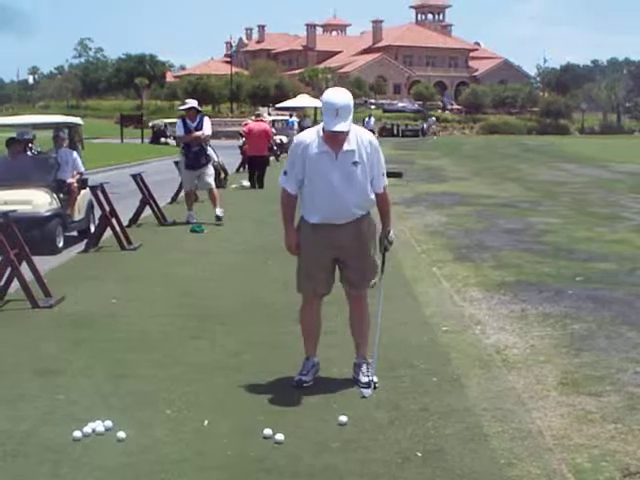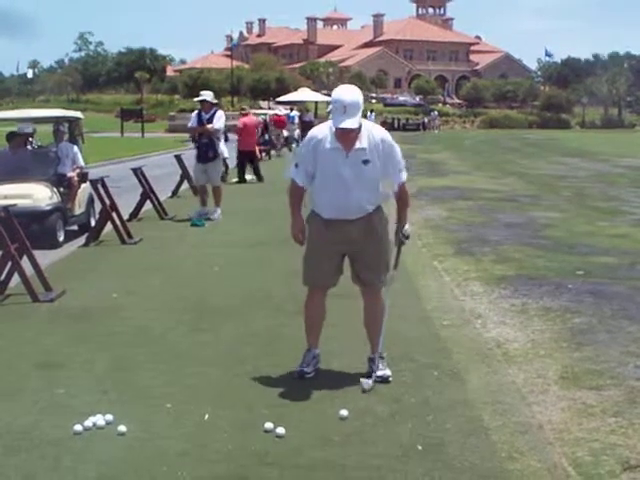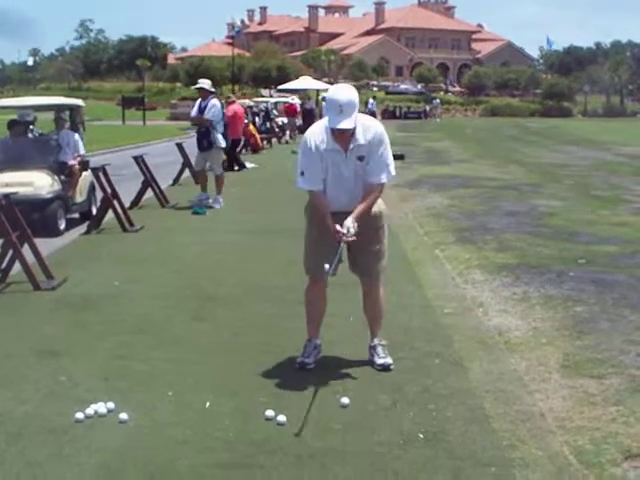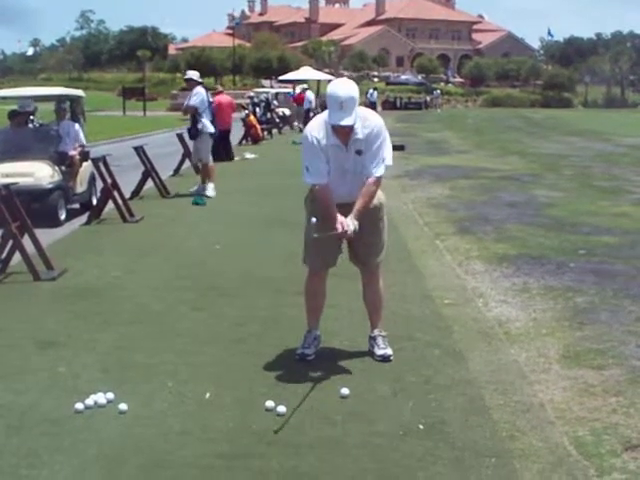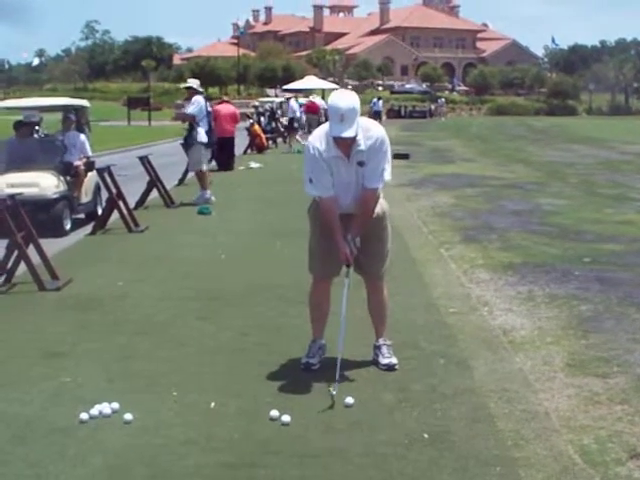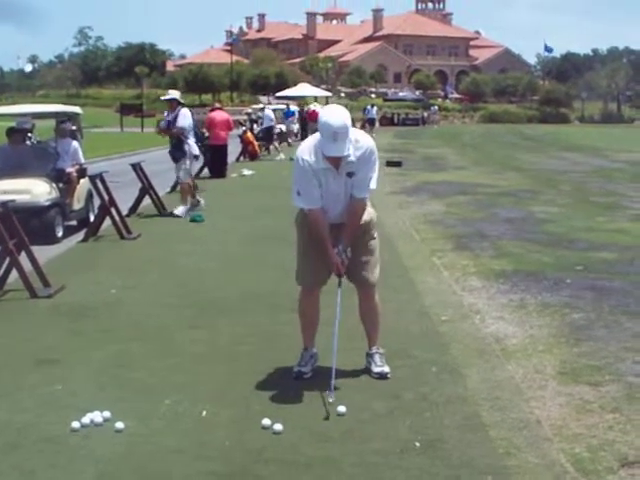
dt=0.7s
person 1, frame 1
left shoulder: (367, 142)
right shoulder: (303, 143)
left elbow: (380, 190)
right elbow: (290, 190)
left wrist: (387, 228)
right wrist: (289, 230)
left hip: (357, 229)
right hip: (315, 230)
left knee: (358, 297)
right knee: (311, 298)
left ankle: (362, 361)
right ankle: (310, 360)
person 1, frame 2
left shoulder: (381, 139)
right shoulder: (315, 138)
left elbow: (399, 185)
right elbow: (298, 182)
left wrist: (402, 222)
right wrist: (295, 218)
left hip: (368, 224)
right hip: (324, 224)
left knee: (372, 291)
right knee: (316, 290)
left ankle: (376, 356)
right ankle: (311, 352)
person 1, frame 3
left shoulder: (374, 132)
right shoulder: (313, 139)
left elbow: (377, 184)
right elbow: (314, 191)
left wrist: (354, 218)
right wrist: (331, 226)
left hip: (366, 212)
right hip: (325, 213)
left knee: (372, 280)
right knee: (317, 279)
left ankle: (376, 342)
right ankle: (312, 342)
person 1, frame 4
left shoulder: (374, 125)
right shoulder: (313, 133)
left elbow: (374, 177)
right elbow: (320, 185)
left wrist: (354, 216)
right wrist: (335, 217)
left hip: (365, 203)
right hip: (325, 204)
left knee: (371, 270)
right knee: (317, 270)
left ankle: (376, 334)
right ankle: (312, 333)
person 1, frame 5
left shoulder: (376, 136)
right shoulder: (316, 144)
left elbow: (371, 191)
right elbow: (326, 198)
left wrist: (355, 234)
right wrist: (339, 240)
left hip: (369, 212)
right hip: (328, 213)
left knee: (375, 279)
right knee: (321, 278)
left ankle: (381, 343)
right ankle: (317, 342)
person 1, frame 6
left shoulder: (365, 146)
right shoulder: (305, 156)
left elbow: (359, 200)
right elbow: (313, 210)
left wrist: (345, 244)
right wrist: (329, 251)
left hip: (356, 220)
right hip: (316, 222)
left knee: (367, 285)
right knee: (309, 287)
left ankle: (374, 351)
right ankle: (308, 351)
person 2, frame 1
left shoulder: (204, 120)
right shoulder: (181, 122)
left elbow: (205, 138)
right elbow: (180, 139)
left wrist: (189, 137)
right wrist: (197, 135)
left hip: (203, 158)
right hip: (187, 159)
left knee: (210, 186)
right knee: (189, 189)
left ankle: (218, 210)
right ankle: (190, 213)
person 2, frame 2
left shoulder: (219, 113)
right shoulder: (197, 114)
left elbow: (214, 131)
right elbow: (191, 130)
left wrist: (200, 129)
right wrist: (206, 127)
left hip: (214, 153)
right hip: (200, 153)
left knee: (216, 183)
right knee: (200, 183)
left ankle: (217, 210)
right ankle: (203, 209)
person 2, frame 3
left shoulder: (214, 103)
right shoulder: (199, 102)
left elbow: (206, 122)
right elbow: (192, 119)
left wrist: (198, 119)
right wrist: (202, 118)
left hip: (214, 141)
right hip: (203, 141)
left knee: (217, 171)
right knee: (199, 168)
left ankle: (218, 198)
right ankle: (204, 195)
person 2, frame 4
left shoulder: (199, 91)
right shoulder: (194, 92)
left elbow: (191, 109)
right elbow: (185, 111)
left wrist: (186, 108)
right wrist: (188, 108)
left hip: (204, 129)
right hip: (198, 129)
left knee: (206, 158)
right knee: (201, 159)
left ankle: (211, 186)
right ankle: (203, 185)
person 2, frame 5
left shoulder: (197, 99)
right shoulder: (192, 101)
left elbow: (188, 116)
right elbow: (184, 117)
left wrist: (179, 115)
right wrist: (182, 115)
left hip: (199, 138)
right hip: (195, 138)
left knee: (199, 167)
right knee: (198, 167)
left ankle: (206, 193)
right ankle: (205, 193)
person 2, frame 6
left shoulder: (184, 112)
right shoulder: (168, 115)
left elbow: (179, 131)
right elbow: (160, 130)
left wrist: (166, 131)
right wrist: (160, 126)
left hip: (187, 149)
right hip: (177, 149)
left knee: (183, 178)
right knee: (186, 178)
left ankle: (183, 206)
right ankle: (196, 200)
